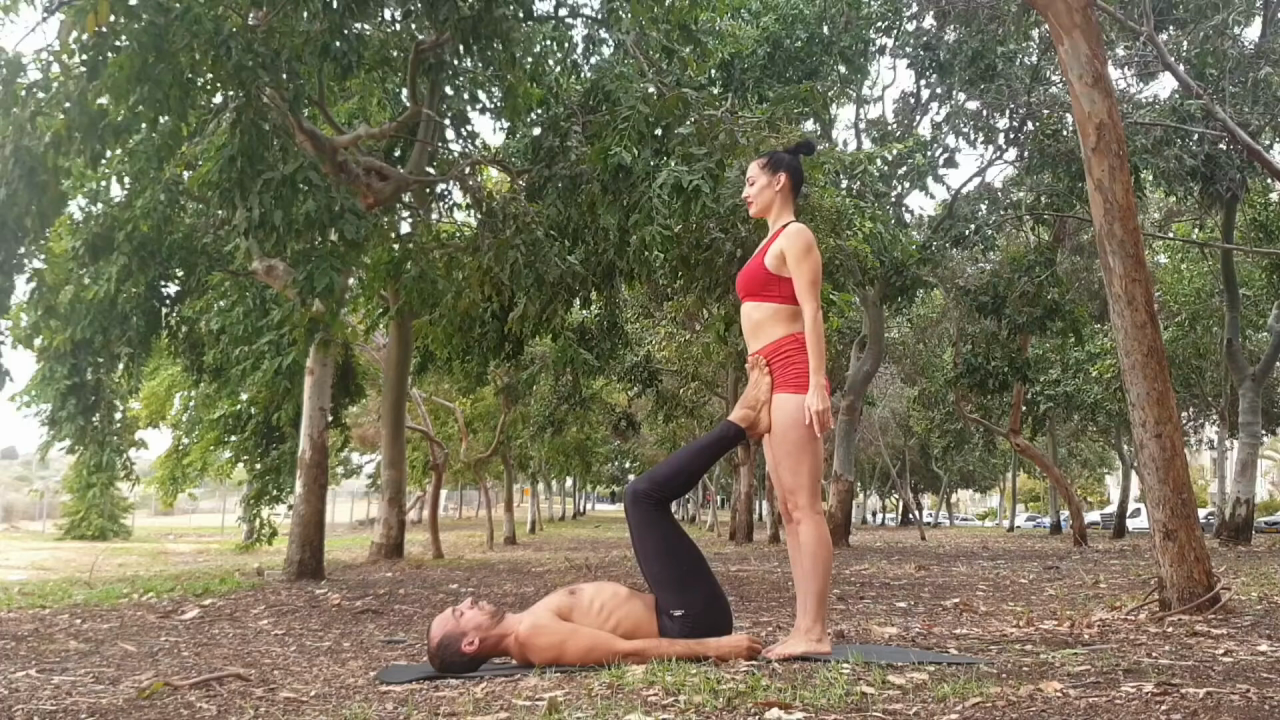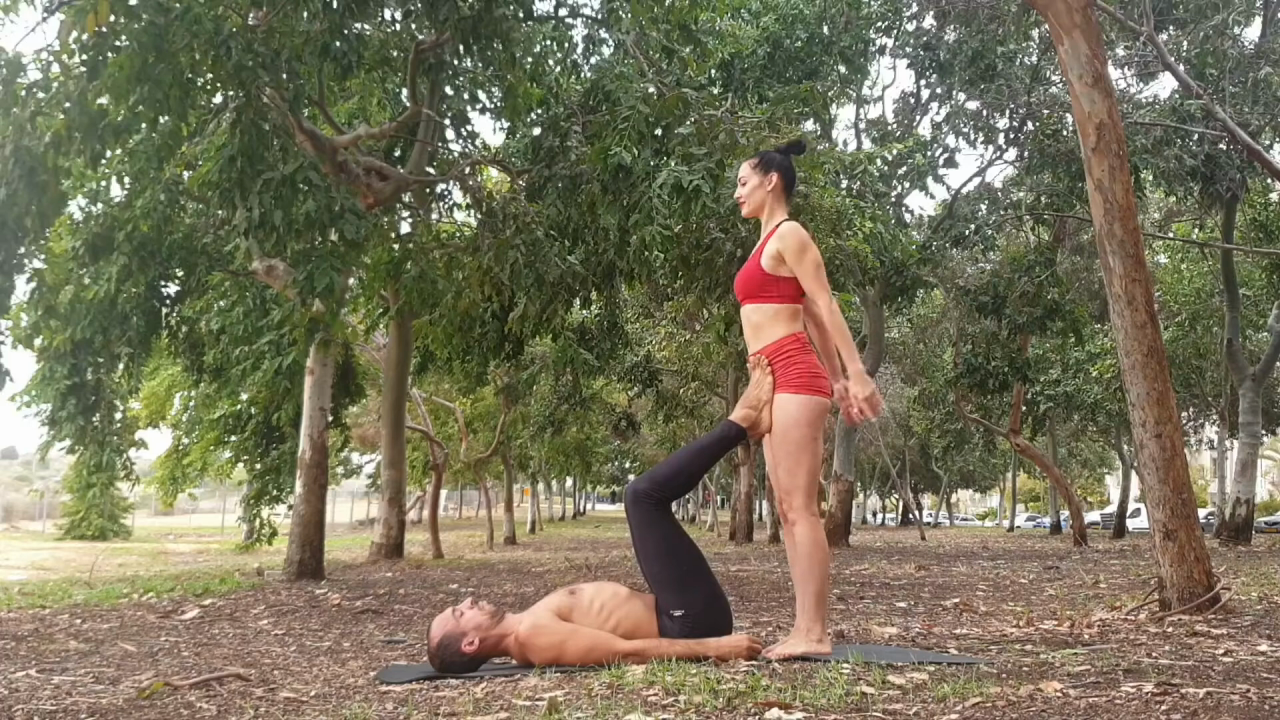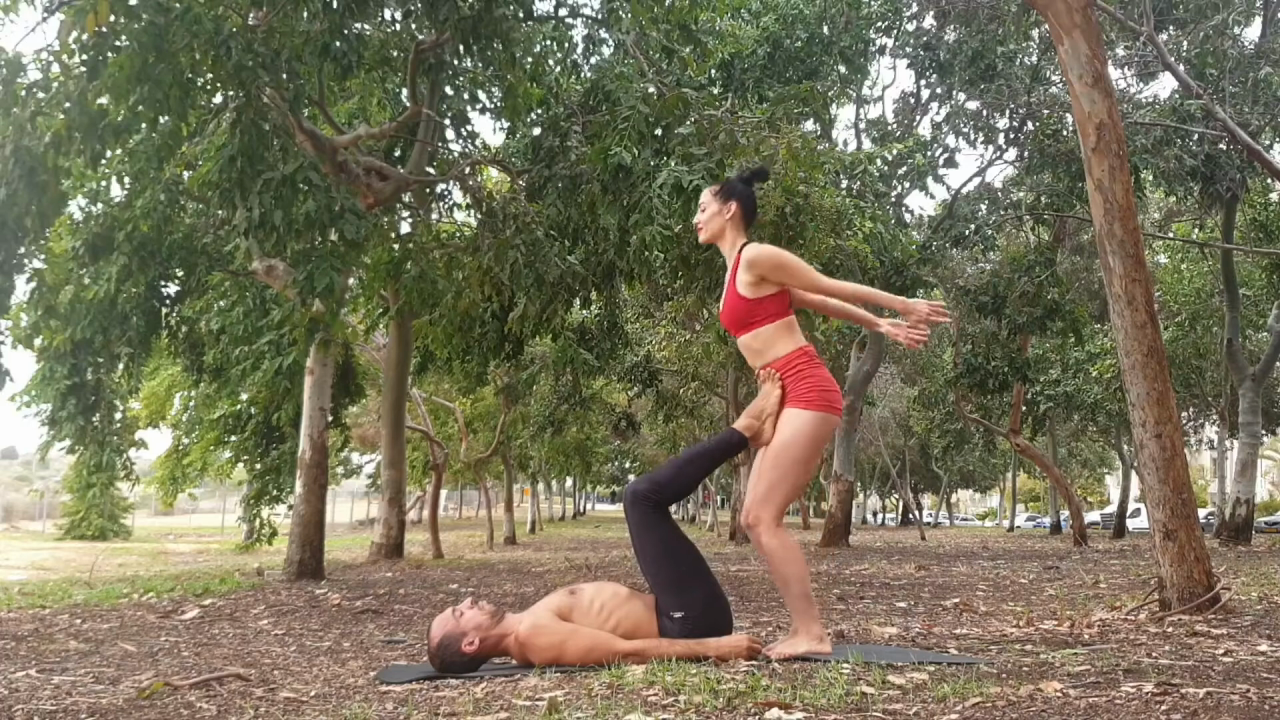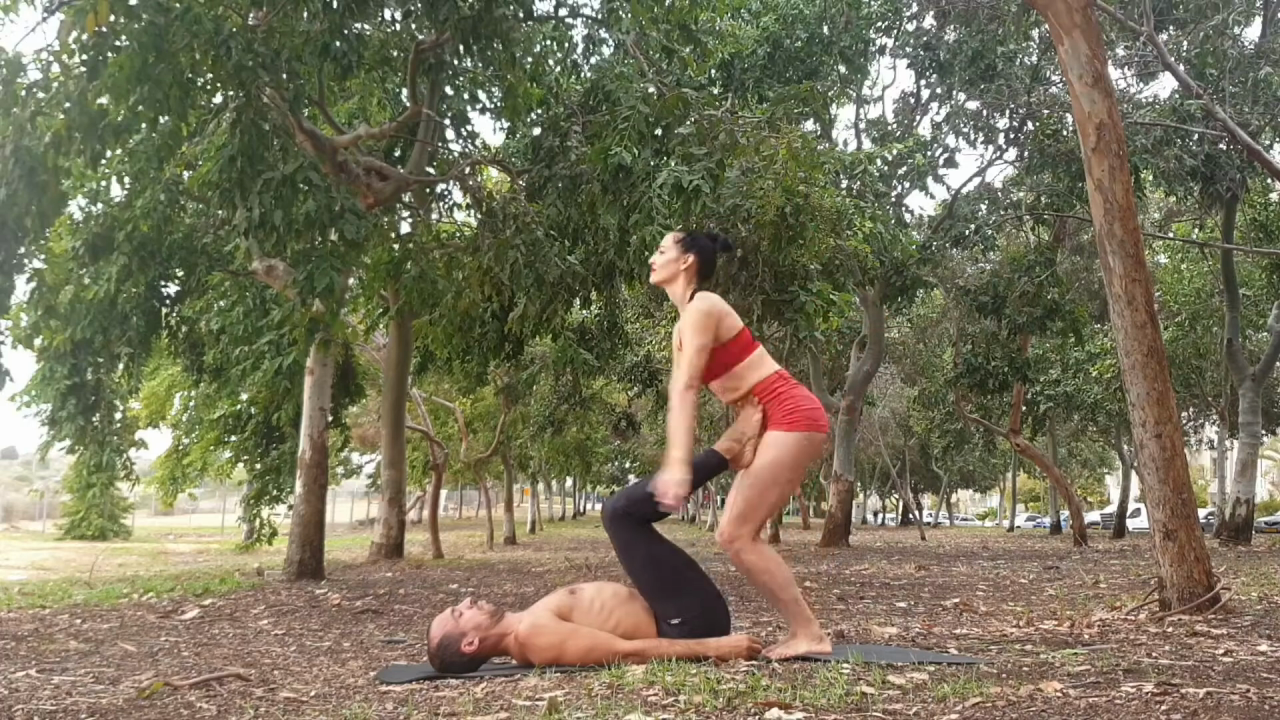
dt=0.3s
person 1, frame 1
left shoulder: (795, 235)
right shoulder: (774, 241)
left elbow: (811, 313)
left wrist: (817, 385)
left hip: (794, 378)
right hip: (777, 381)
left knee: (803, 508)
right knee: (790, 510)
left ankle: (812, 631)
right ankle: (807, 628)
person 1, frame 2
left shoulder: (789, 235)
right shoulder: (768, 240)
left elbow: (823, 307)
left wrist: (856, 371)
right wrist: (836, 378)
left hip: (794, 378)
right hip: (782, 380)
left knee: (798, 510)
right knee: (792, 510)
left ankle: (812, 632)
right ankle: (807, 627)
person 1, frame 3
left shoulder: (757, 257)
right shoulder: (741, 267)
left elbow: (830, 287)
right elbow: (816, 301)
left wrist: (902, 305)
right wrist: (881, 325)
left hip: (807, 394)
right hip: (793, 398)
left knee: (761, 518)
right knee: (761, 518)
left ankle: (810, 632)
right ankle: (804, 628)
person 1, frame 4
left shoulder: (703, 310)
right shoulder: (689, 321)
left elbow: (683, 390)
right elbow: (682, 390)
left wrist: (677, 464)
right wrist: (675, 463)
left hip: (791, 420)
right hip: (780, 422)
left knee: (736, 535)
right knee: (736, 534)
left ankle: (808, 635)
right ankle: (803, 630)
person 2, frame 1
left shoulder: (529, 625)
right shoulder: (531, 634)
right elbow: (627, 652)
right wrist: (714, 646)
left hip: (679, 620)
right hip: (689, 622)
left knee: (645, 497)
right knee: (643, 494)
left ankle: (740, 422)
right ankle: (738, 423)
person 2, frame 2
left shoulder: (527, 626)
right shoulder: (530, 635)
right elbow: (627, 652)
right wrist: (715, 646)
left hip: (679, 621)
right hip: (690, 623)
left knee: (646, 496)
right knee: (645, 494)
left ankle: (743, 422)
right ankle: (741, 423)
person 2, frame 3
left shoulder: (530, 625)
right shoulder: (530, 634)
right elbow: (626, 652)
right wrist: (714, 646)
left hip: (682, 620)
right hip: (690, 624)
left knee: (642, 498)
right knee: (643, 496)
left ankle: (745, 432)
right ankle: (742, 433)
person 2, frame 4
left shoulder: (527, 626)
right shoulder: (529, 636)
right elbow: (626, 654)
right wrist: (715, 646)
left hip: (681, 619)
right hip: (691, 623)
right knee: (620, 512)
left ankle: (729, 447)
right ankle: (725, 451)
